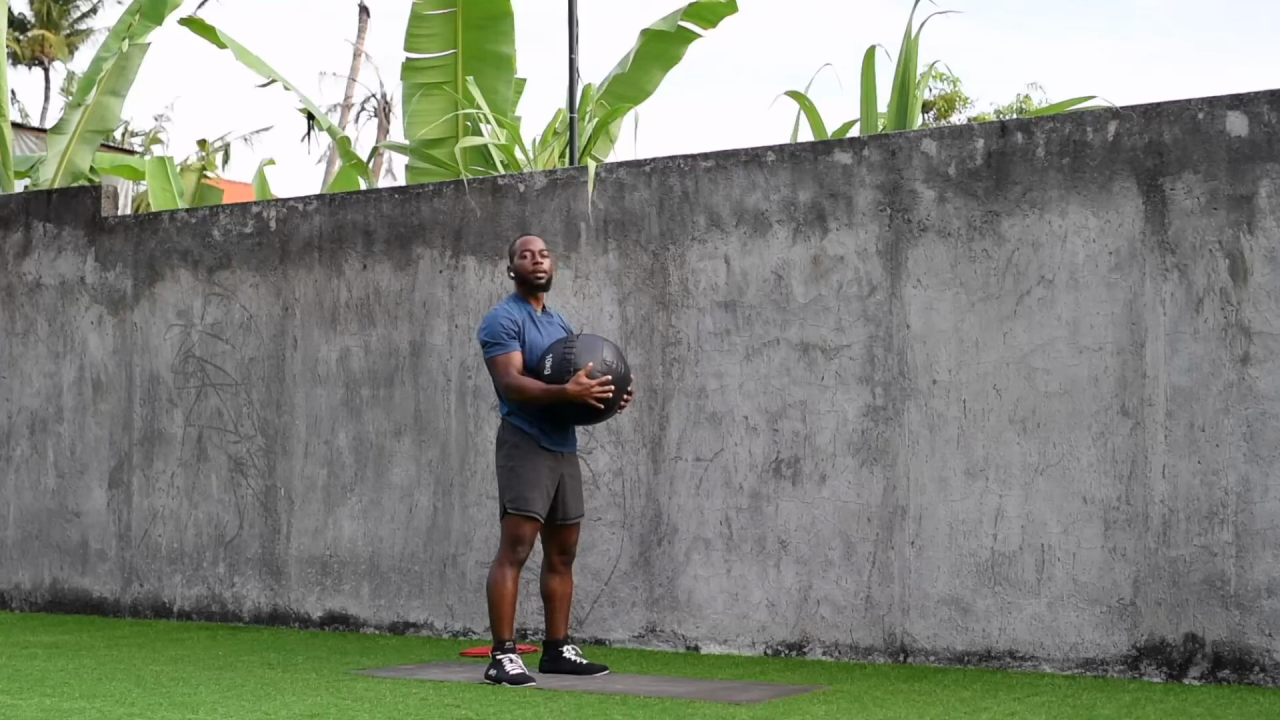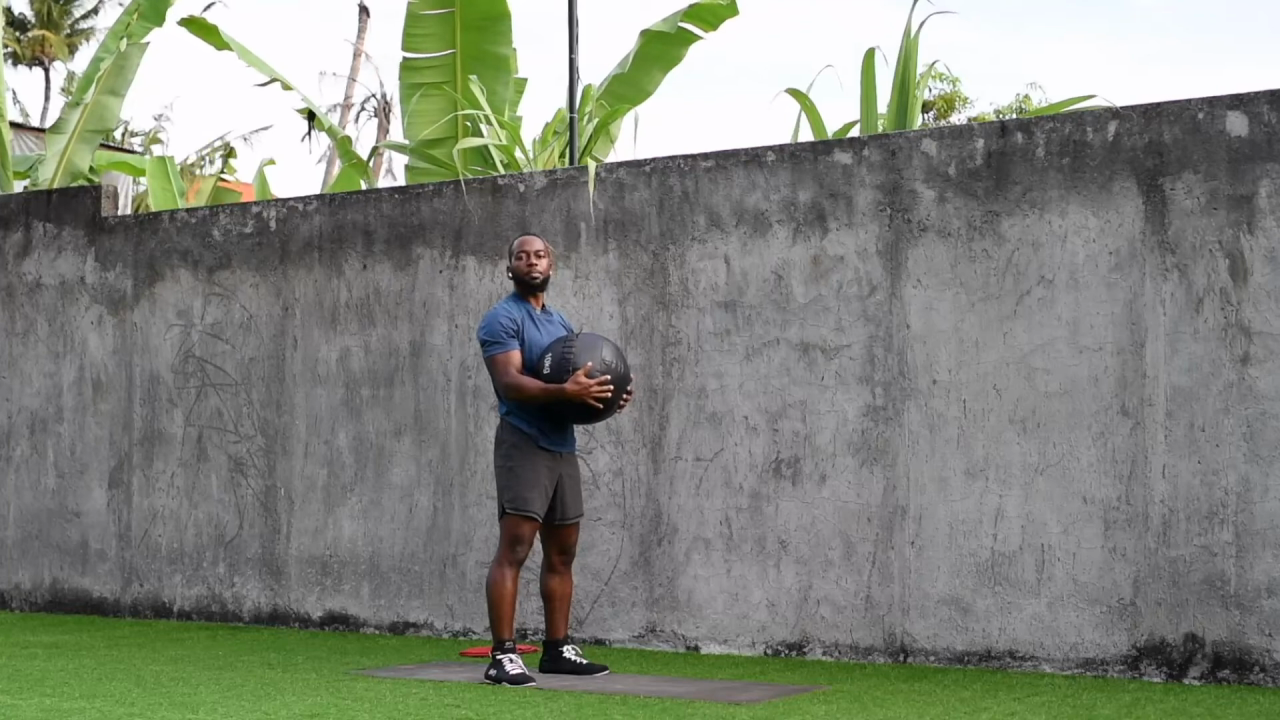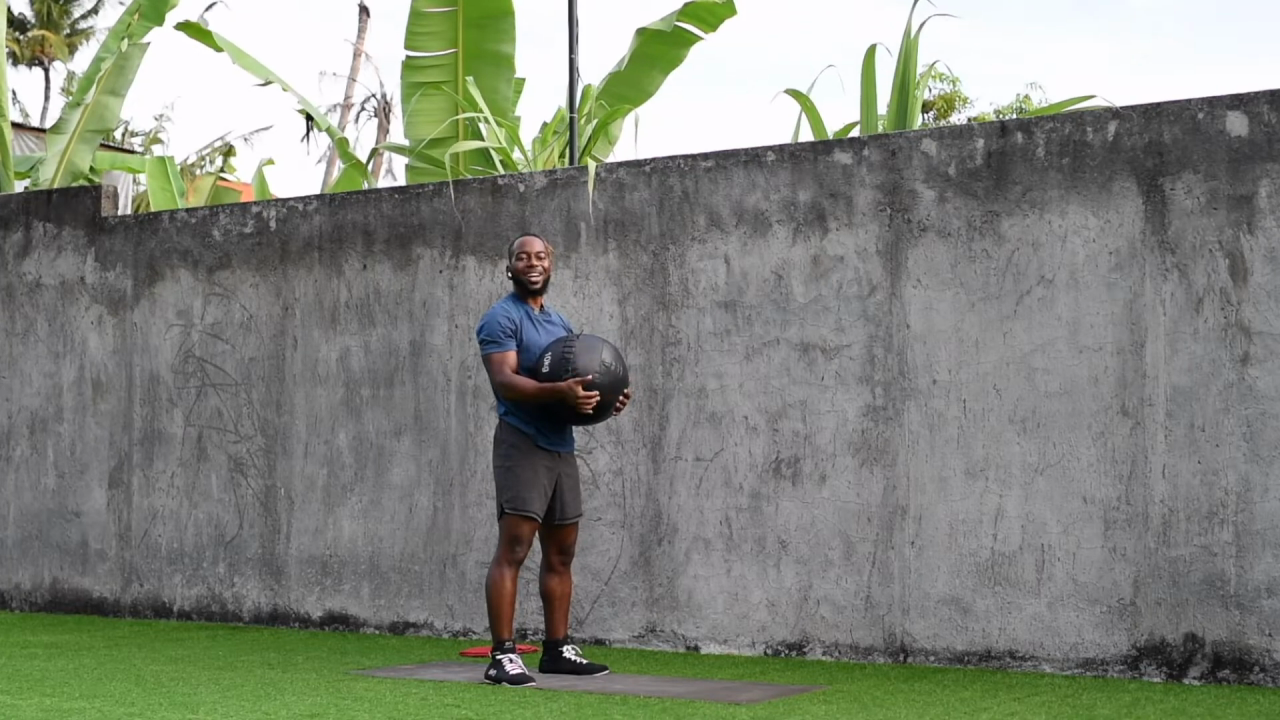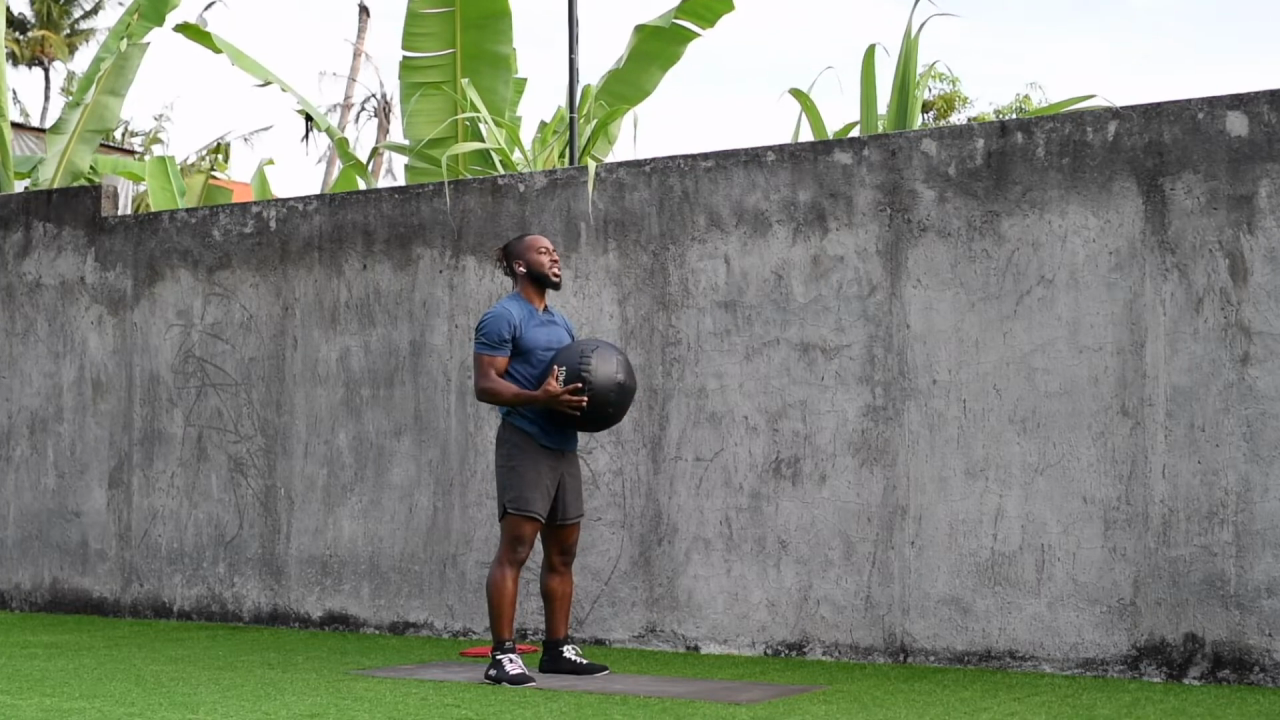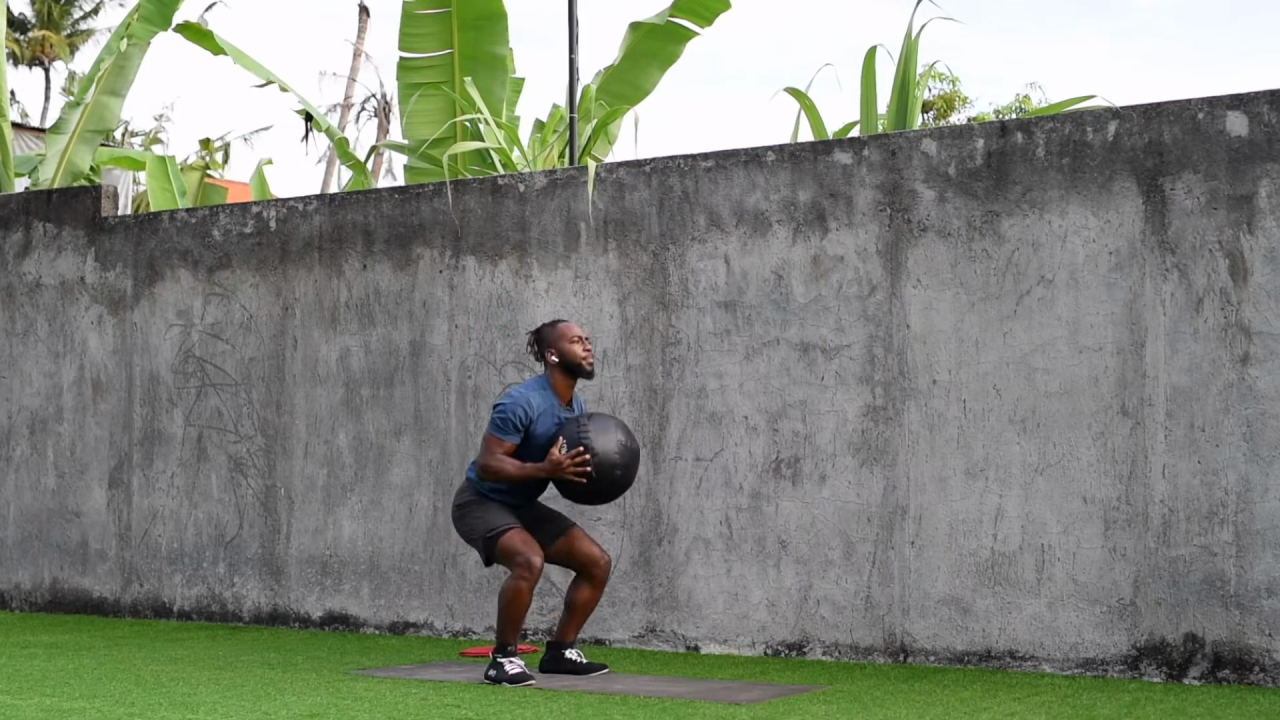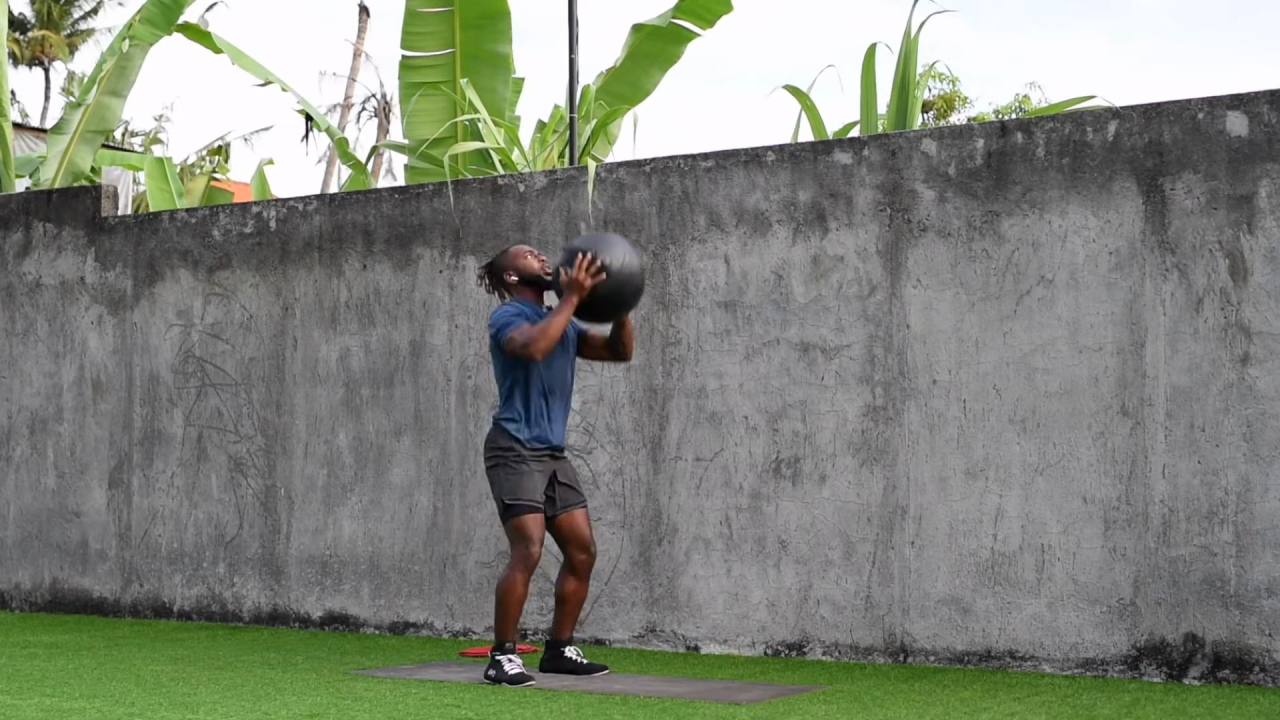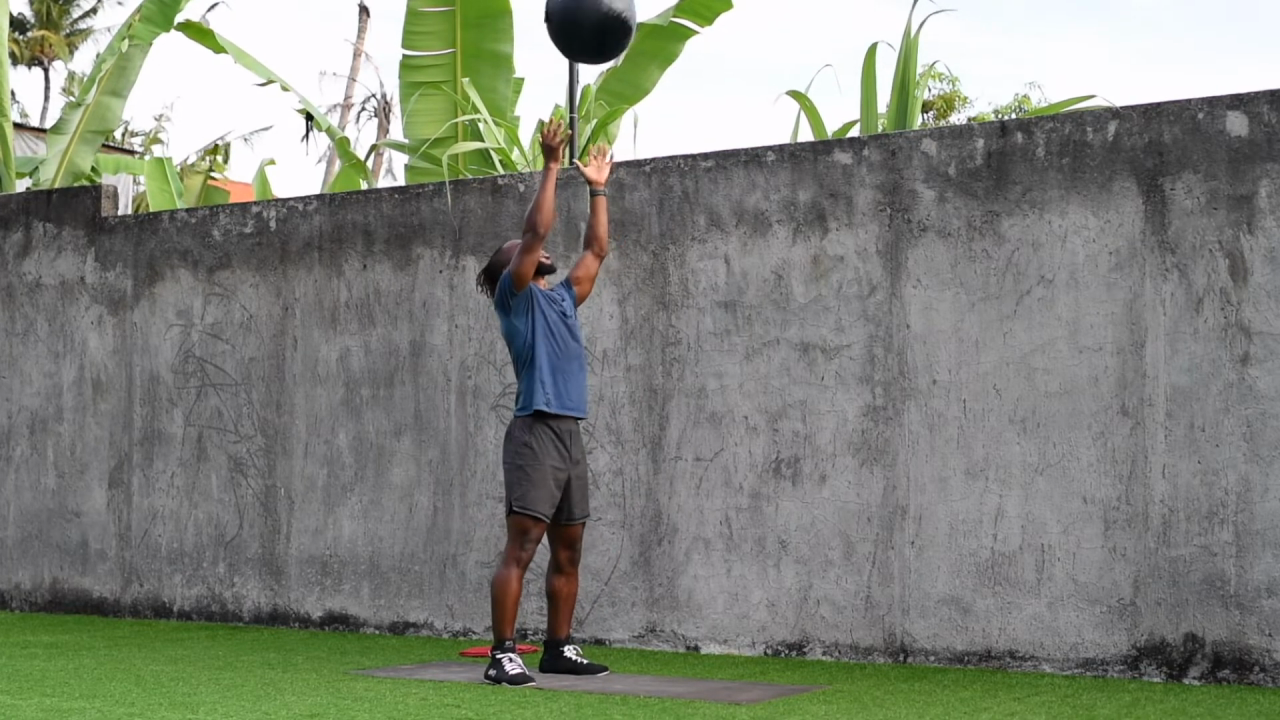
dt=0.7s
person 1, frame 1
left shoulder: (560, 322)
right shoulder: (503, 319)
right elbow: (511, 383)
left wrist: (604, 395)
right wrist: (566, 392)
left hip: (565, 446)
right hip: (526, 444)
left knee: (562, 554)
right knee: (514, 550)
left ankle: (558, 649)
right ankle: (503, 655)
person 1, frame 2
left shoulder: (561, 321)
right shoulder: (502, 318)
right elbow: (509, 381)
left wrist: (603, 394)
right wrist: (565, 391)
left hip: (563, 446)
right hip: (524, 444)
left knee: (562, 553)
right knee: (513, 550)
left ankle: (558, 649)
right ankle: (502, 655)
person 1, frame 3
left shoulder: (560, 321)
right shoulder: (501, 317)
right elbow: (504, 382)
left wrist: (604, 396)
right wrist: (557, 392)
left hip: (561, 445)
right hip: (523, 444)
left knee: (561, 553)
right knee: (513, 550)
left ankle: (558, 649)
right ankle: (502, 655)
person 1, frame 4
left shoulder: (560, 321)
right shoulder: (503, 317)
right elbow: (485, 385)
right wrist: (539, 397)
left hip: (564, 446)
right hip: (525, 443)
left knee: (562, 555)
right knee: (514, 550)
left ankle: (557, 649)
right ankle: (502, 655)
person 1, frame 5
left shoulder: (576, 406)
right shoulder: (522, 402)
left elbow: (572, 469)
right elbow: (488, 465)
left wrist: (593, 471)
right wrist: (547, 469)
left hip: (524, 508)
right hip: (481, 504)
left knee: (597, 563)
right knee: (530, 562)
left ankle: (561, 649)
right ankle: (504, 655)
person 1, frame 6
left shoulder: (564, 324)
right shoulder: (508, 316)
left elbow: (621, 351)
right elbow: (534, 348)
right wrist: (573, 297)
left hip: (553, 456)
right hip: (513, 453)
left knee: (583, 550)
right knee: (528, 550)
left ankle: (560, 648)
right ankle: (503, 655)
person 1, frame 7
left shoulder: (562, 300)
right shoulder: (516, 298)
left elbow: (597, 250)
right elbow: (536, 232)
left wrist: (597, 188)
right wrist: (550, 165)
left hip: (570, 436)
right hip: (535, 434)
left knee: (567, 553)
right knee: (522, 549)
left ankle: (558, 648)
right ankle: (502, 655)
